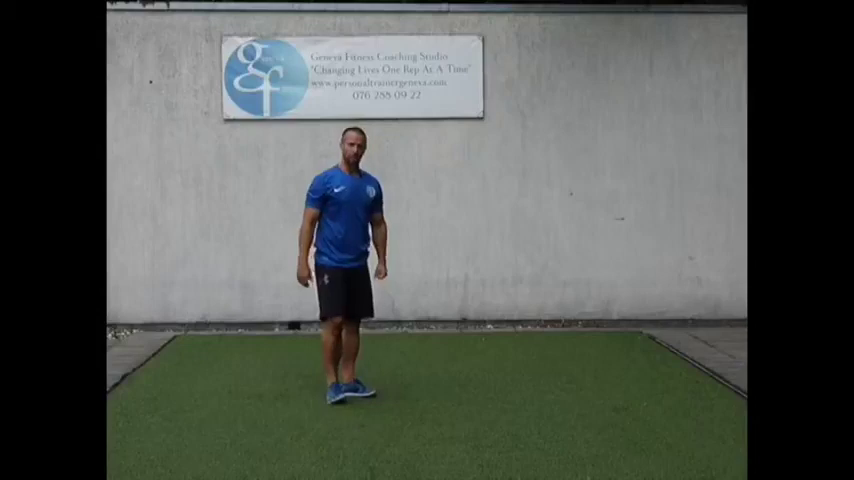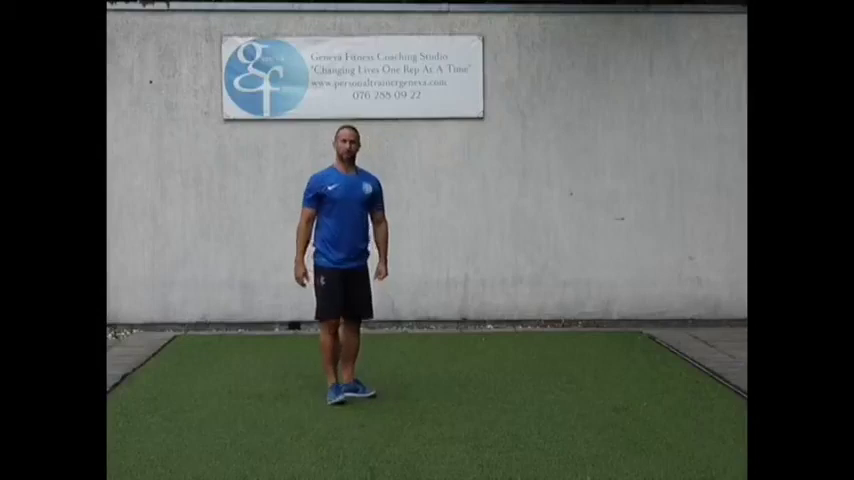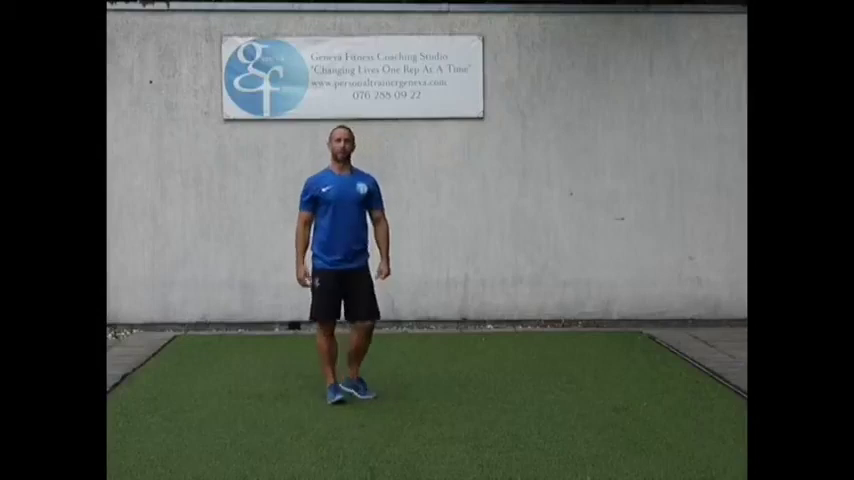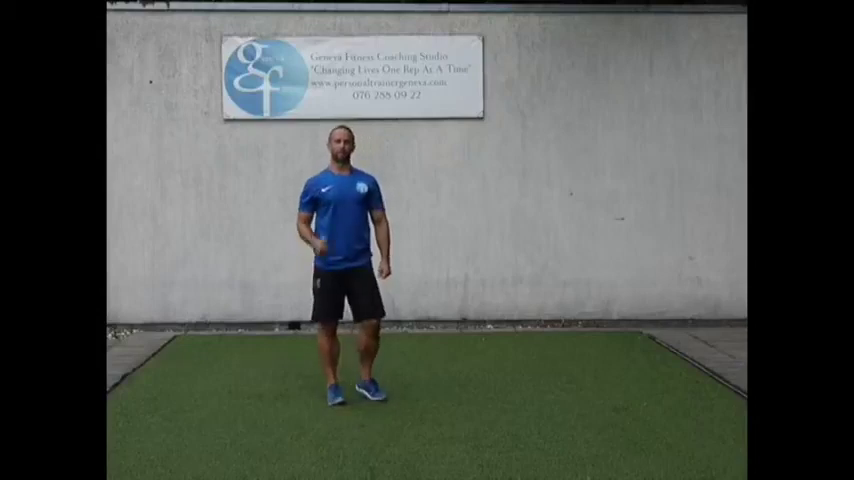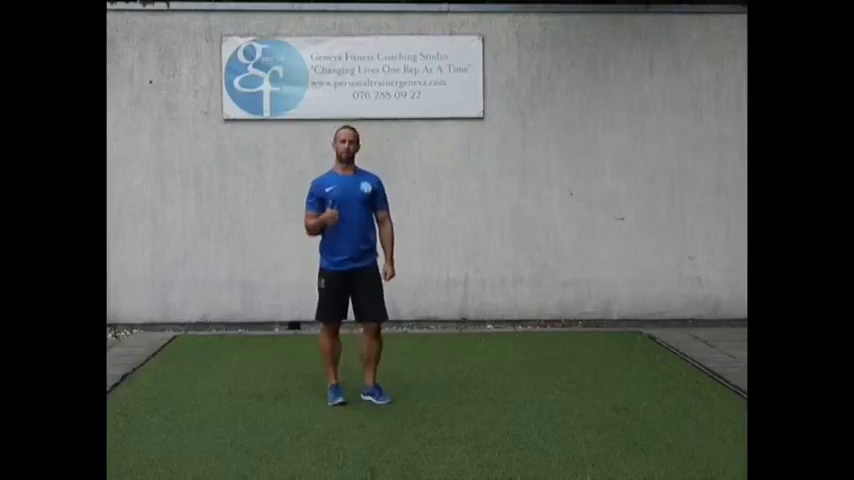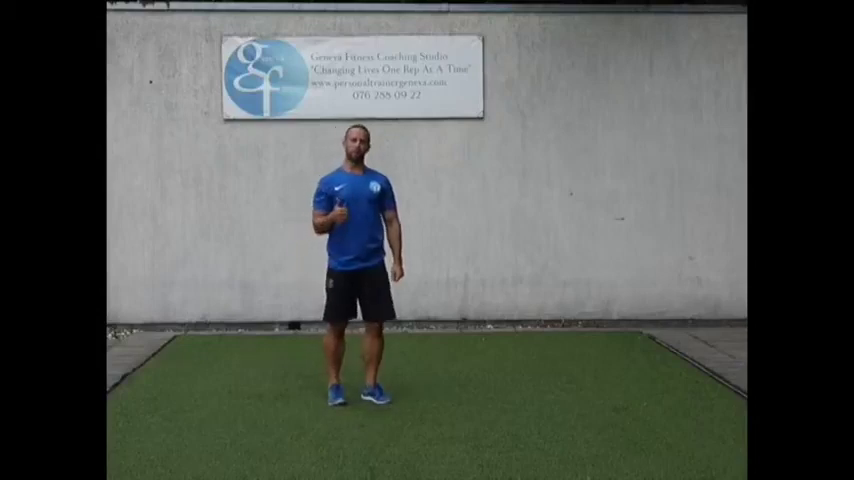
dt=0.2s
person 1, frame 1
left shoulder: (372, 185)
right shoulder: (325, 181)
left elbow: (378, 224)
right elbow: (309, 222)
left wrist: (382, 260)
right wrist: (303, 261)
left hip: (358, 265)
right hip: (330, 264)
left knee: (353, 323)
right knee: (334, 321)
left ankle: (349, 380)
right ankle: (332, 381)
person 1, frame 2
left shoulder: (371, 183)
right shoulder: (320, 180)
left elbow: (379, 222)
right elbow: (306, 222)
left wrist: (383, 260)
right wrist: (299, 260)
left hip: (358, 266)
right hip: (328, 265)
left knee: (353, 324)
right knee: (330, 324)
left ankle: (349, 381)
right ankle: (333, 383)
person 1, frame 3
left shoulder: (367, 182)
right shoulder: (315, 183)
left elbow: (379, 222)
right elbow: (303, 224)
left wrist: (384, 259)
right wrist: (300, 262)
left hip: (357, 267)
right hip: (325, 267)
left knee: (365, 324)
right knee: (326, 327)
left ankle: (353, 378)
right ankle: (331, 384)
person 1, frame 4
left shoulder: (367, 182)
right shoulder: (315, 184)
left elbow: (380, 221)
right elbow: (302, 222)
left wrist: (385, 258)
right wrist: (314, 241)
left hip: (361, 266)
right hip: (328, 268)
left knee: (372, 323)
right knee: (327, 327)
left ankle: (366, 379)
right ankle: (332, 384)
person 1, frame 5
left shoulder: (372, 182)
right shoulder: (320, 185)
left elbow: (384, 222)
right elbow: (309, 225)
left wrist: (389, 260)
right wrist: (324, 219)
left hip: (366, 267)
right hip: (332, 268)
left knee: (372, 326)
right knee: (330, 327)
left ankle: (370, 385)
right ankle: (333, 384)
person 1, frame 6
left shoulder: (380, 182)
right shoulder: (328, 182)
left elbow: (392, 222)
right elbow: (318, 225)
left wrist: (397, 260)
right wrist: (333, 217)
left hip: (373, 266)
right hip: (340, 267)
left knee: (375, 326)
right knee: (336, 327)
left ankle: (371, 385)
right ankle: (334, 384)
